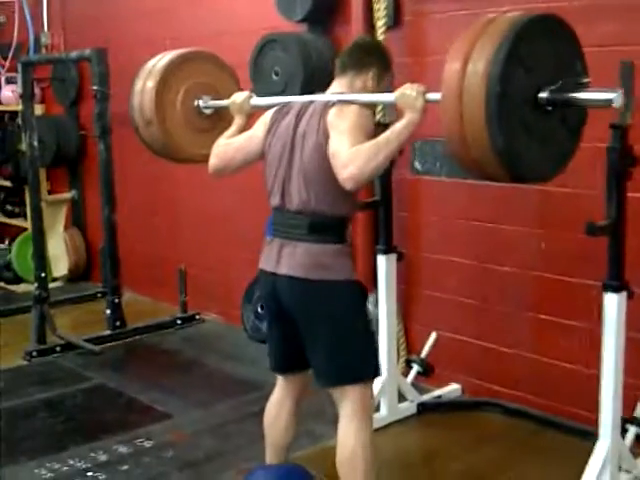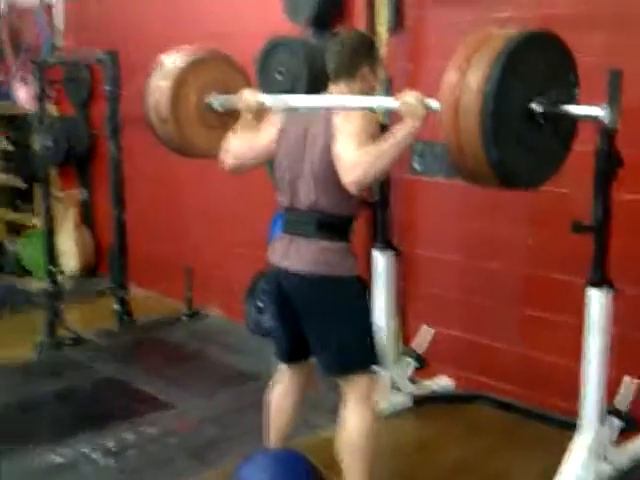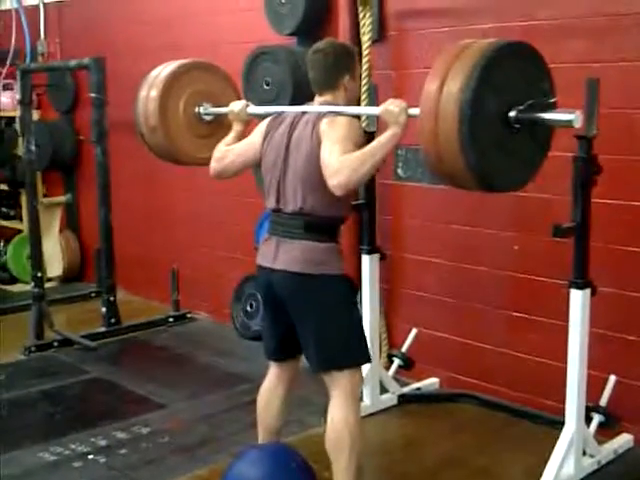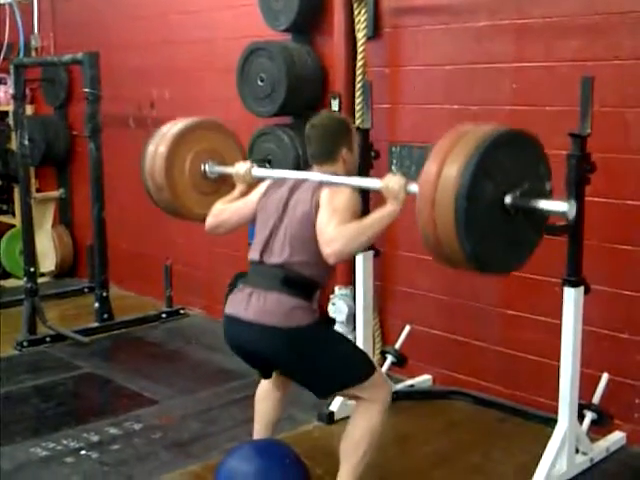
dt=1s
person 1, frame 1
left shoulder: (278, 113)
right shoulder: (349, 113)
left elbow: (218, 161)
right elbow: (351, 171)
left wrist: (239, 117)
right wrist: (408, 119)
left hip: (274, 264)
right hip: (321, 269)
left knee: (288, 382)
right knee: (355, 401)
person 1, frame 2
left shoulder: (287, 115)
right shoulder: (354, 117)
left elbow: (230, 159)
right elbow: (355, 176)
left wrist: (247, 117)
right wrist: (409, 125)
left hip: (284, 258)
right hip: (326, 264)
left knee: (290, 370)
right knee: (359, 390)
person 1, frame 3
left shoulder: (274, 123)
right shoulder: (339, 123)
left elbow: (219, 165)
right elbow: (340, 179)
left wrist: (237, 125)
right wrist: (392, 132)
left hip: (271, 261)
right hip: (314, 266)
left knee: (280, 369)
right knee: (345, 387)
person 1, frame 4
left shoulder: (274, 184)
right shoulder: (339, 193)
left elbow: (214, 222)
right elbow: (334, 247)
left wrist: (241, 186)
right wrist: (391, 207)
left hip: (235, 320)
right hip: (279, 323)
left knee: (279, 369)
right knee: (376, 392)
